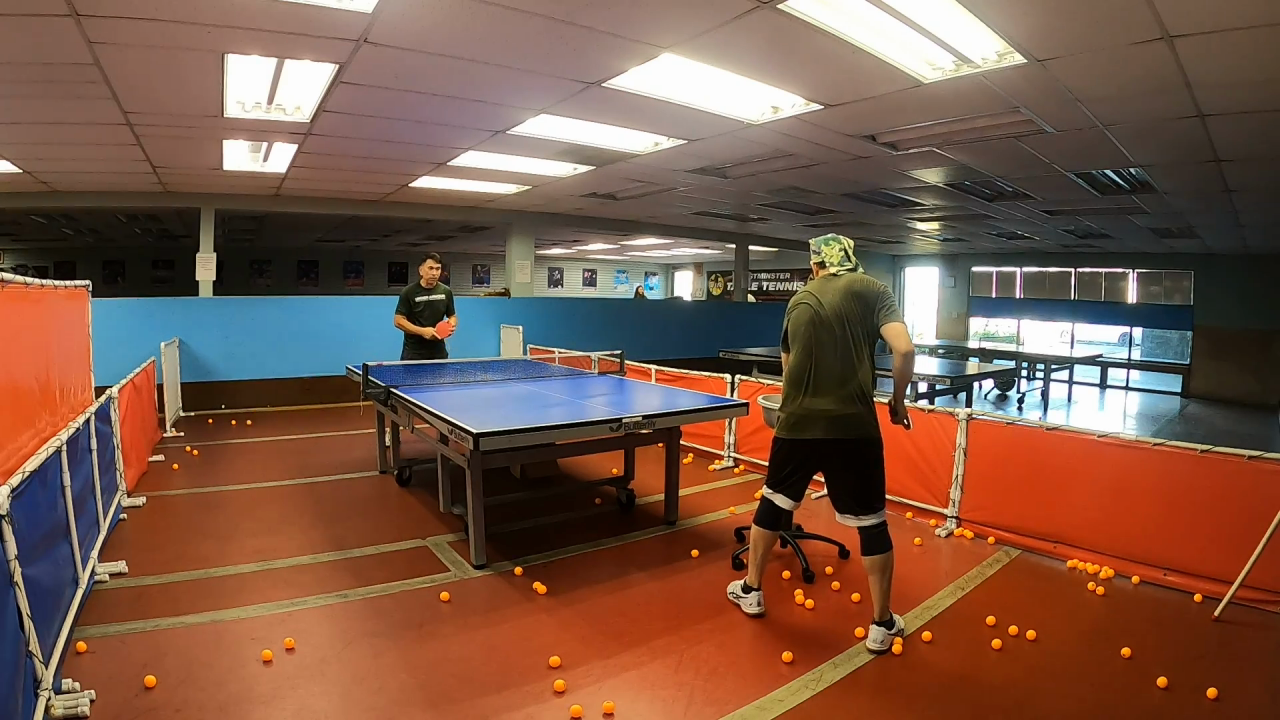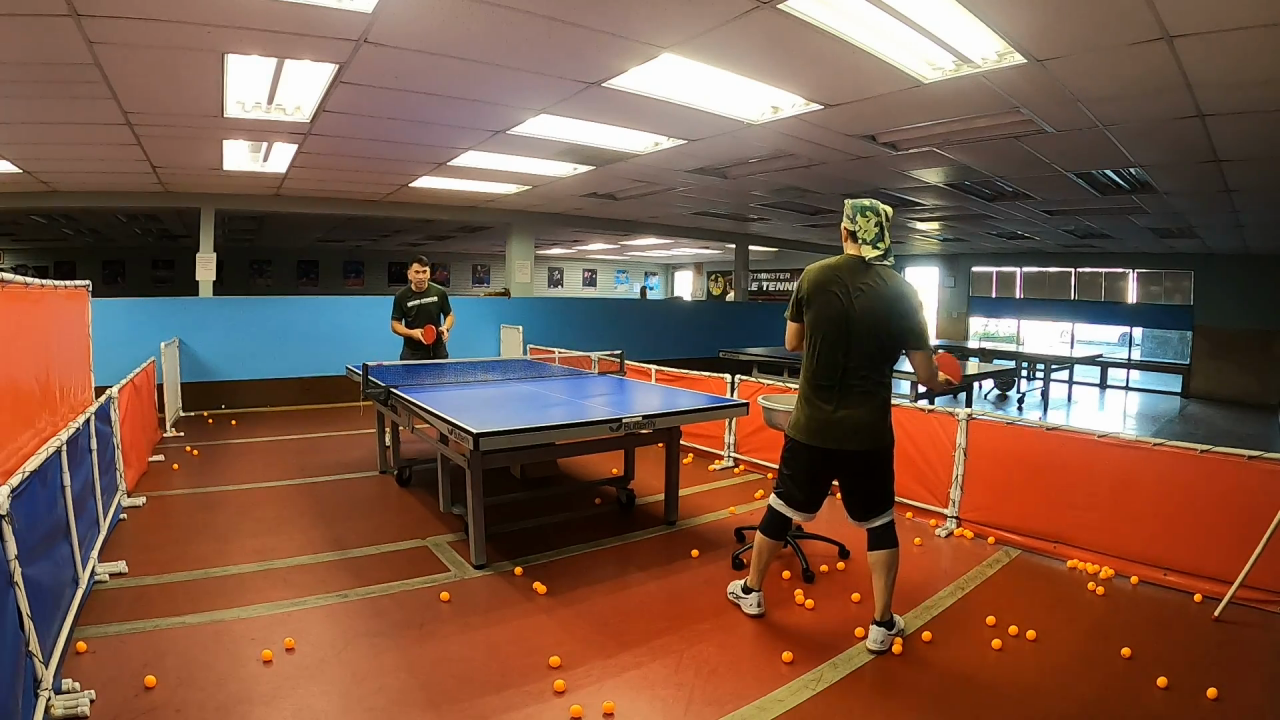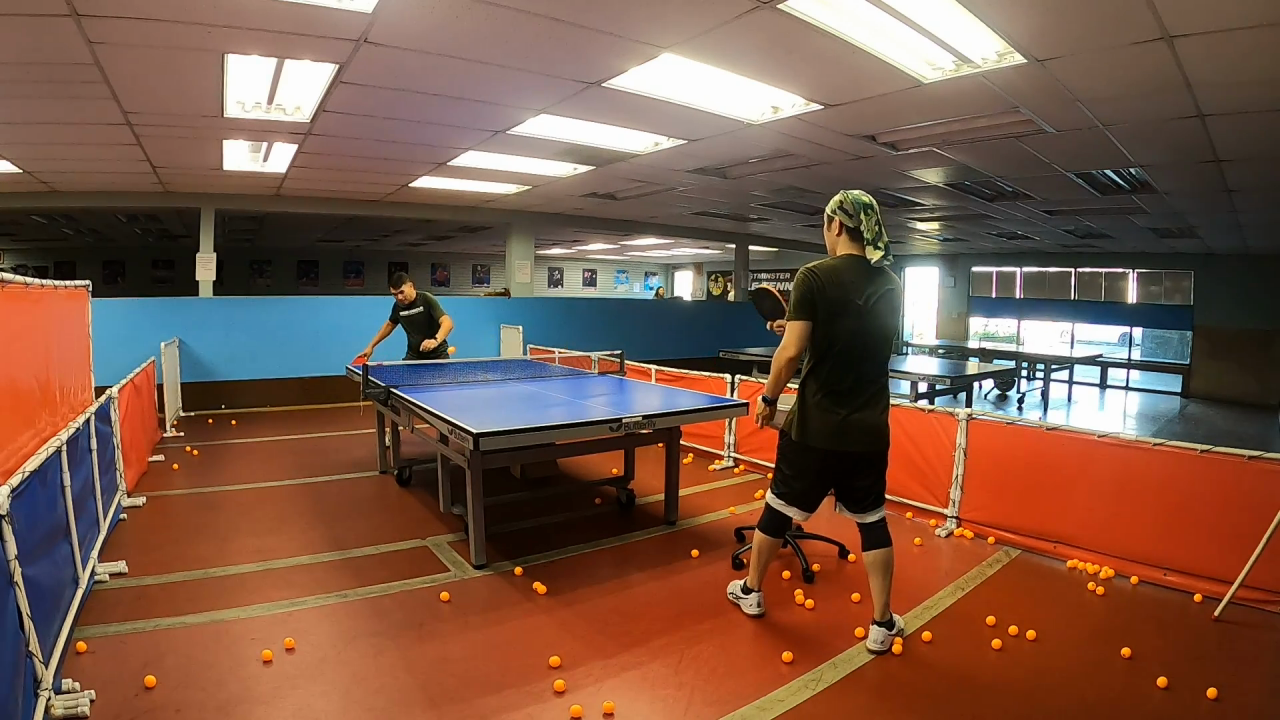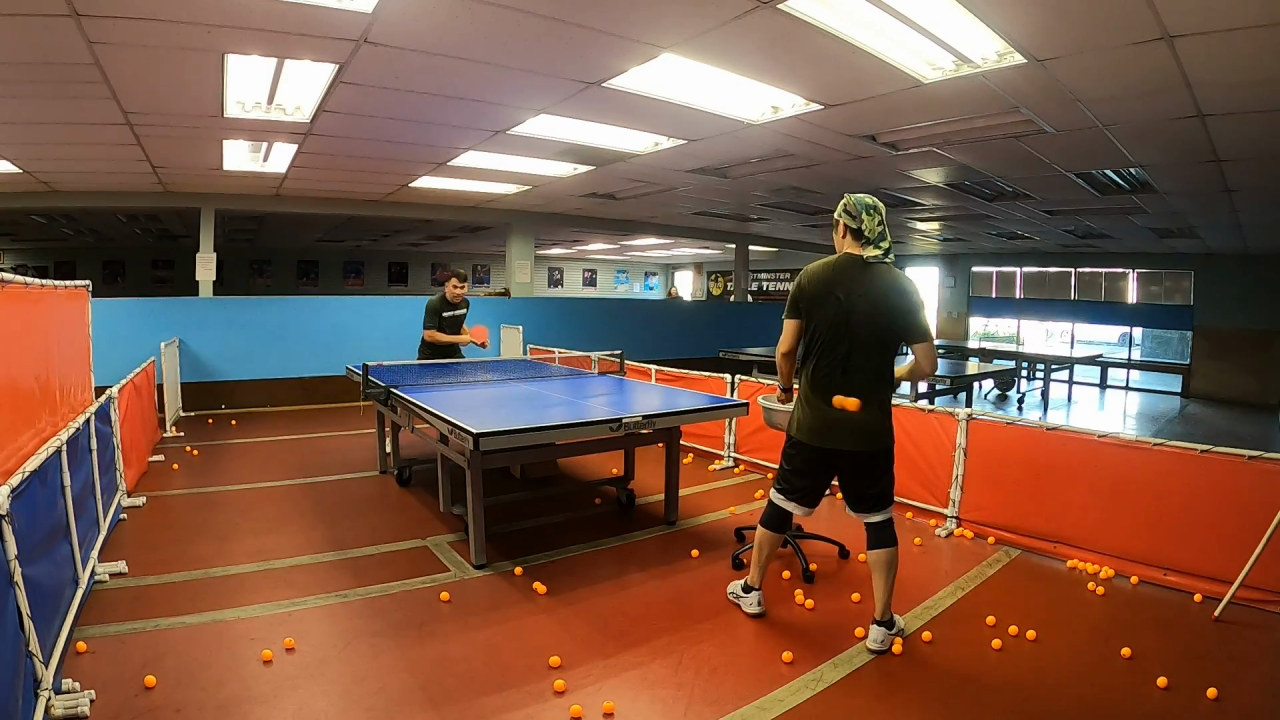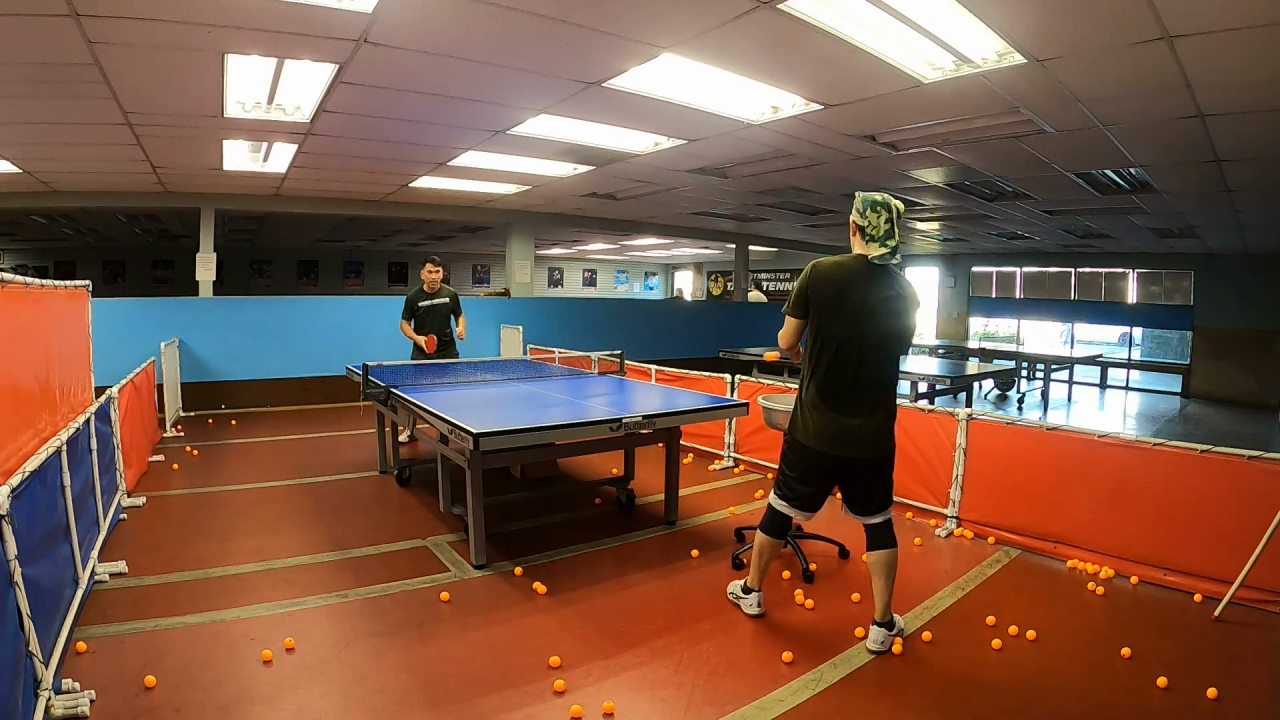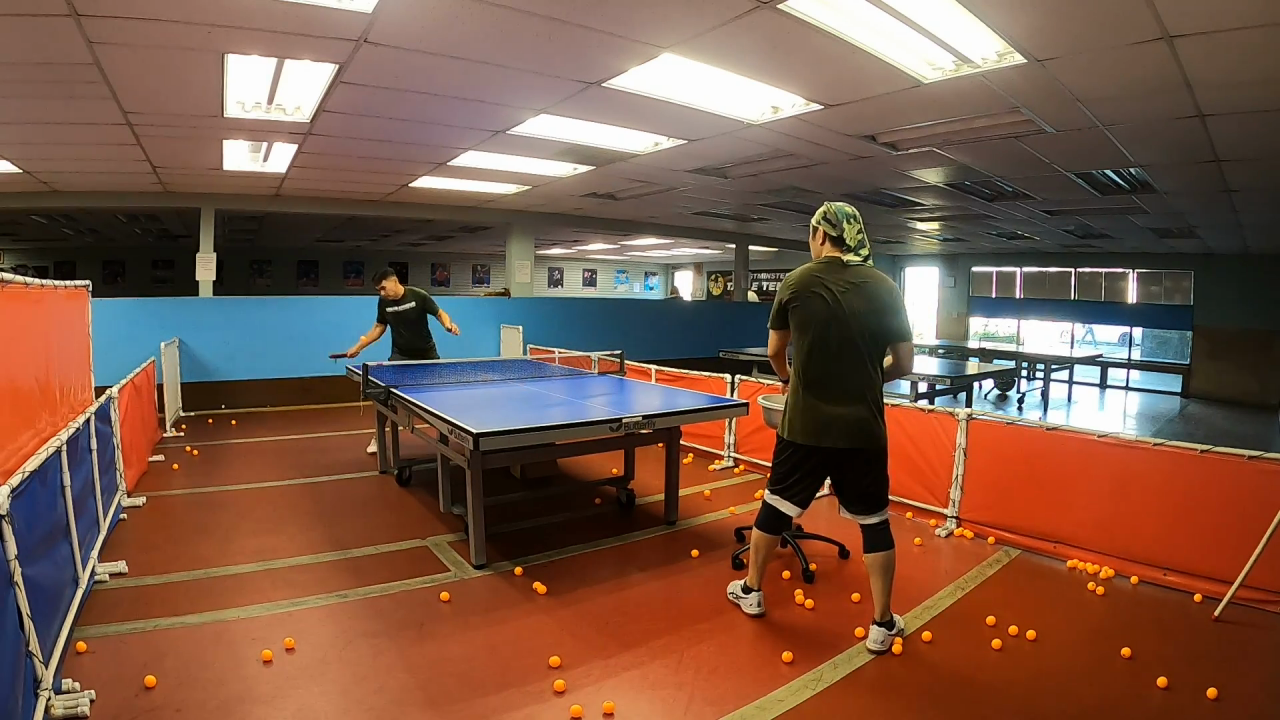
dt=0.7s
person 1, frame 1
left shoulder: (799, 300)
right shoulder: (872, 289)
right elbow: (904, 349)
right wrist: (898, 400)
left hip: (797, 420)
right hip: (852, 423)
left knee: (773, 502)
right knee: (871, 521)
left ankle: (751, 589)
right ankle: (882, 624)
person 1, frame 2
left shoulder: (813, 276)
right shoulder: (898, 290)
left elbow: (794, 343)
right elbow: (926, 372)
right wrist: (940, 383)
left hip: (811, 424)
right hip: (868, 430)
left knee: (782, 508)
right knee: (879, 523)
left ankle: (750, 591)
right ankle: (882, 625)
person 1, frame 3
left shoulder: (815, 276)
right shoulder: (890, 286)
left elbow: (792, 353)
left wrist: (768, 398)
left hip: (815, 425)
right hip: (869, 429)
left knee: (780, 508)
right knee: (872, 521)
left ankle: (751, 590)
right ankle: (882, 625)
person 1, frame 4
left shoulder: (812, 276)
right shoulder: (900, 287)
left elbow: (785, 348)
right elbow: (926, 362)
left wrist: (785, 386)
right wrist: (900, 375)
left hip: (813, 425)
right hip: (869, 430)
left knee: (781, 505)
right knee: (878, 521)
left ankle: (752, 589)
right ankle: (882, 624)
person 1, frame 5
left shoulder: (819, 273)
right shoulder: (905, 295)
left elbow: (786, 342)
left hip: (814, 427)
right hip: (872, 435)
left knee: (782, 508)
right knee: (877, 522)
left ankle: (751, 591)
right ankle: (882, 625)
person 1, frame 6
left shoulder: (796, 282)
right shoulder: (884, 287)
left elbow: (775, 351)
right elbow: (904, 362)
left hip: (805, 423)
right hip: (863, 427)
left knee: (776, 505)
right knee: (873, 521)
left ankle: (750, 590)
right ankle: (882, 624)
